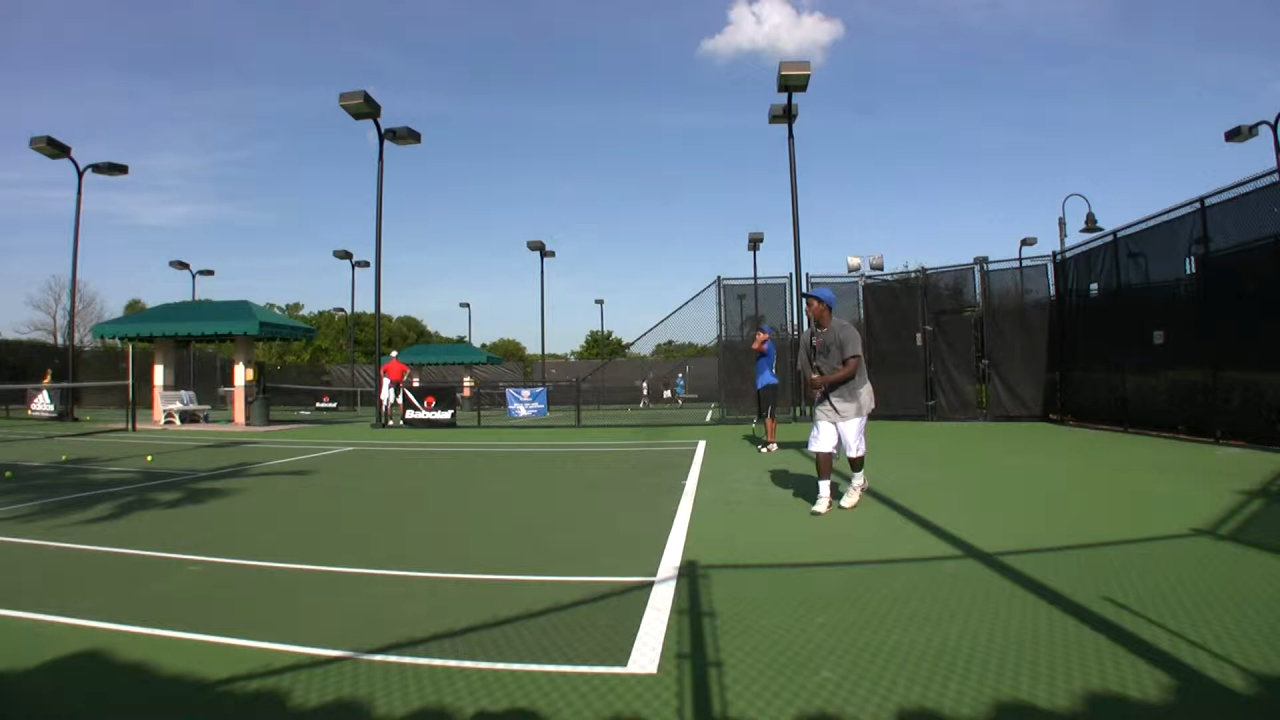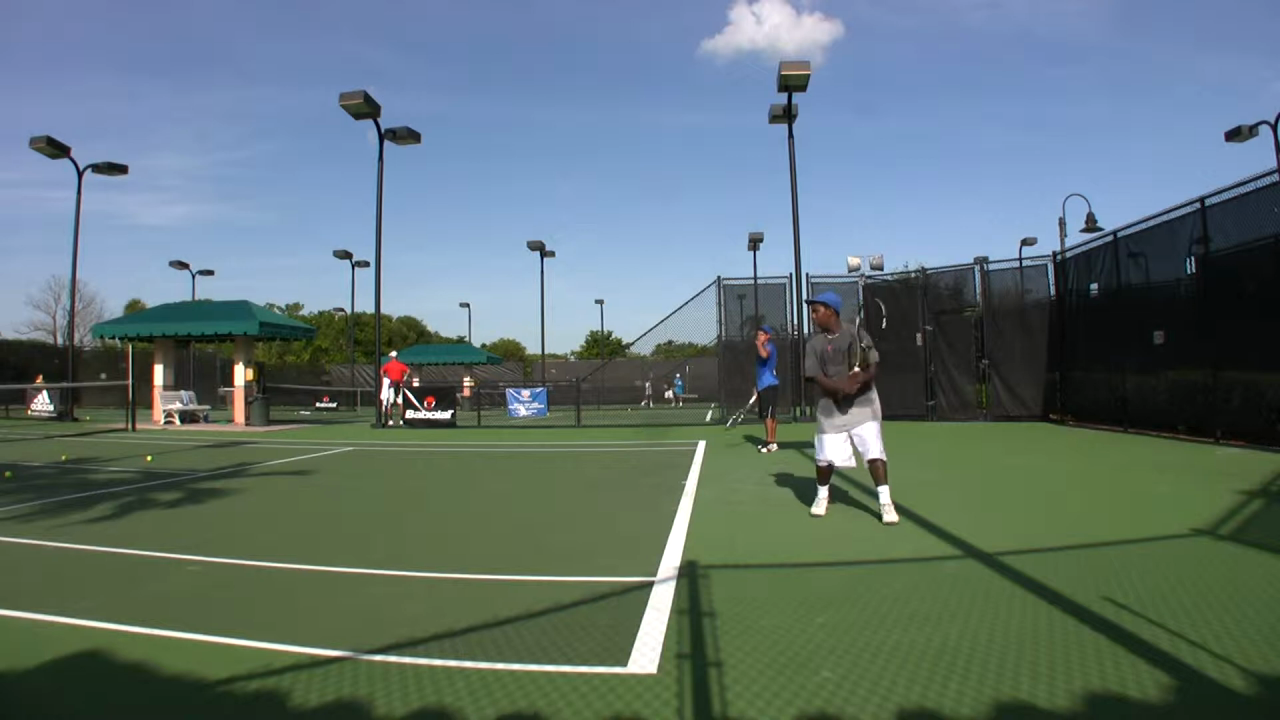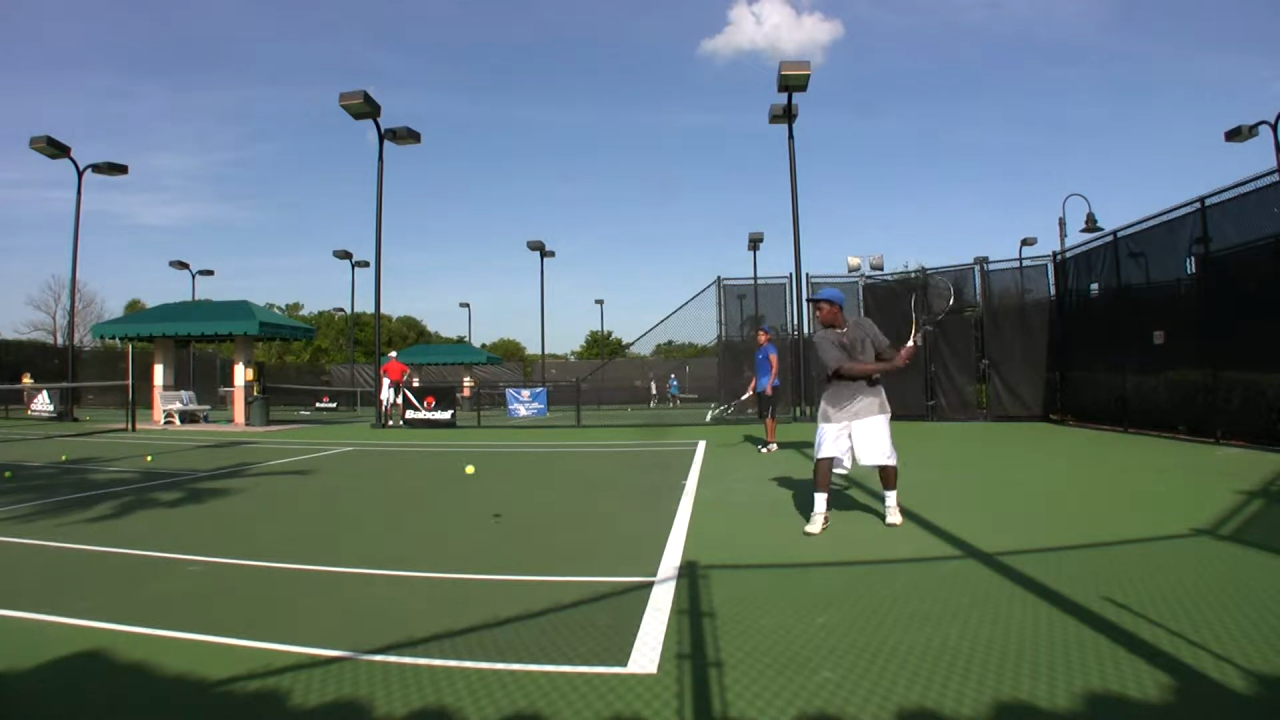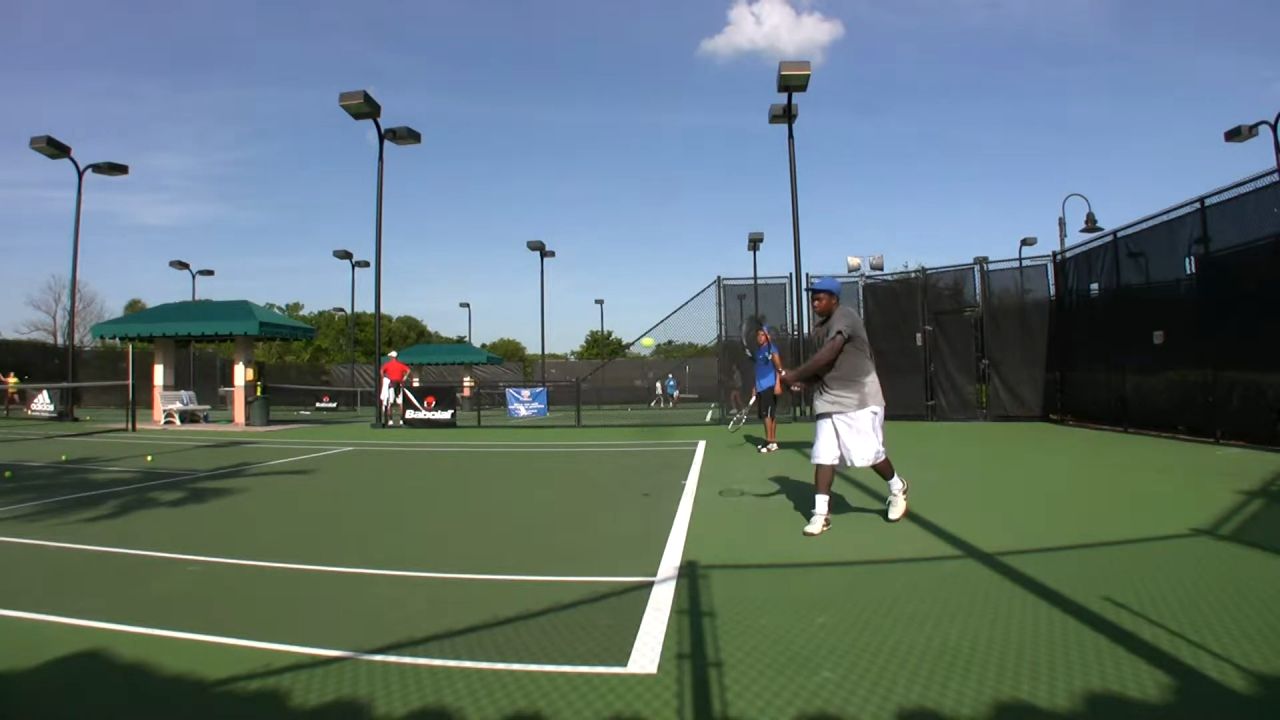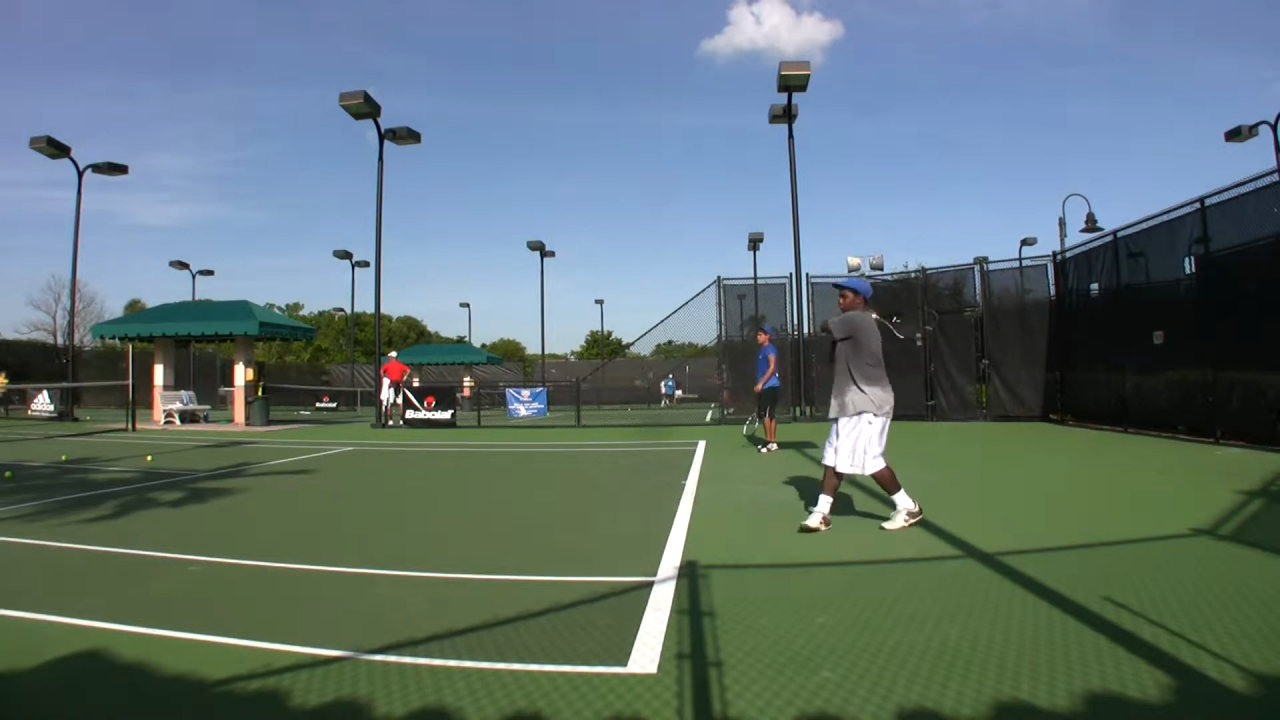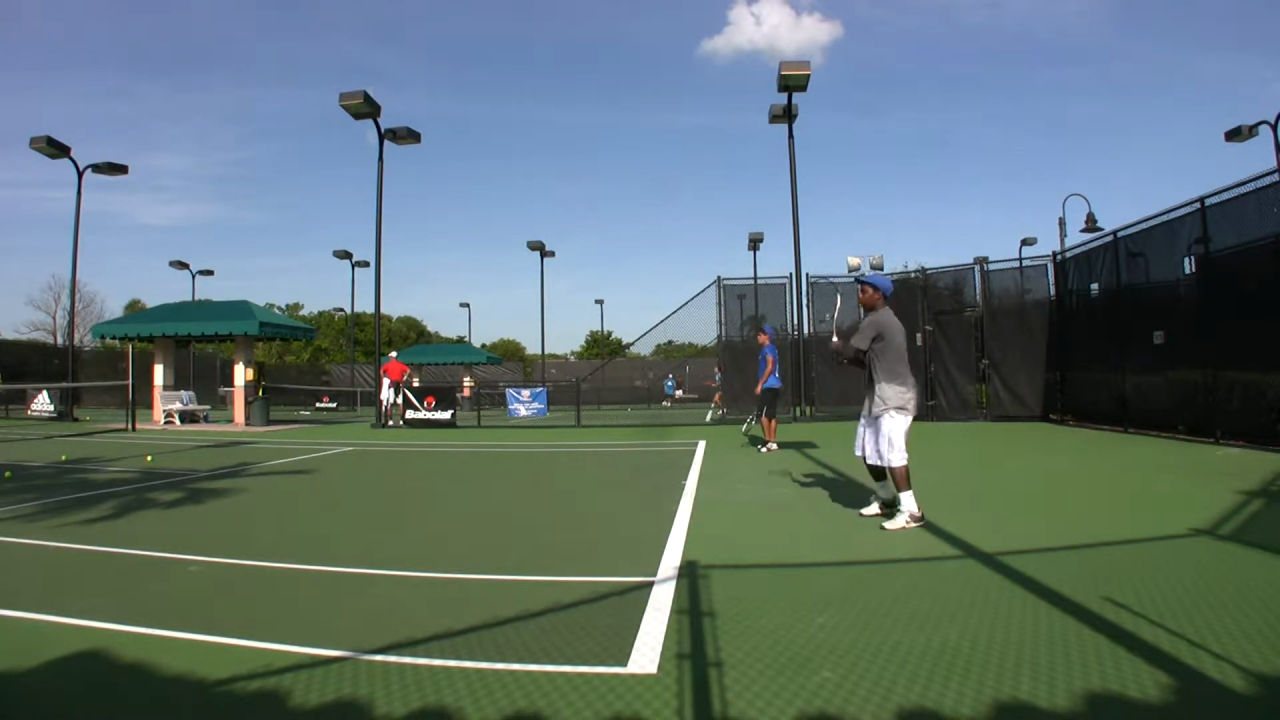
dt=0.3s
person 1, frame 1
left shoulder: (845, 330)
right shoulder: (807, 336)
left elbow: (852, 367)
right elbow: (806, 370)
left wrist: (824, 380)
right wrist: (812, 385)
left hip: (852, 397)
right hip: (825, 400)
left knee: (853, 447)
right knee: (821, 447)
left ankle: (858, 483)
right ankle: (824, 496)
person 1, frame 2
left shoulder: (858, 335)
right shoulder: (814, 343)
left elbow: (872, 370)
right elbow: (817, 378)
left wrist: (858, 380)
right wrist: (841, 387)
left hip: (863, 406)
right hip: (831, 408)
left knee: (874, 451)
right knee: (825, 458)
left ankle: (886, 503)
right ankle: (822, 495)
person 1, frame 3
left shoulder: (865, 325)
right shoulder: (821, 338)
left elbow: (885, 352)
right elbow: (846, 369)
left wrist: (899, 356)
right wrist: (891, 366)
left hip: (870, 403)
right hip: (835, 406)
left knee: (885, 456)
right knee: (824, 456)
left ankle: (891, 505)
right ankle: (819, 513)
person 1, frame 4
left shoulder: (846, 315)
right shoulder: (817, 328)
left elbow: (830, 352)
right elbow: (817, 370)
left wrist: (796, 374)
right wrist: (802, 379)
left hip: (859, 398)
right hip: (829, 401)
left knee: (871, 453)
right knee: (823, 456)
left ankle: (897, 488)
right ankle: (821, 514)
person 1, frame 5
left shoulder: (854, 320)
right shoulder: (858, 323)
left elbow: (826, 327)
right elbow: (839, 357)
left wrist: (831, 325)
left hip: (867, 403)
right hip: (852, 404)
left knee: (869, 459)
right knee: (834, 457)
left ankle: (908, 509)
right ankle: (821, 514)
person 1, frame 6
left shoulder: (875, 320)
right shoulder: (885, 320)
left elbow: (849, 351)
left wrist: (837, 347)
right wrist: (851, 359)
left hip: (893, 398)
right hip: (881, 397)
left knee: (892, 453)
right knee: (866, 448)
left ankle: (911, 511)
right ankle: (886, 499)
